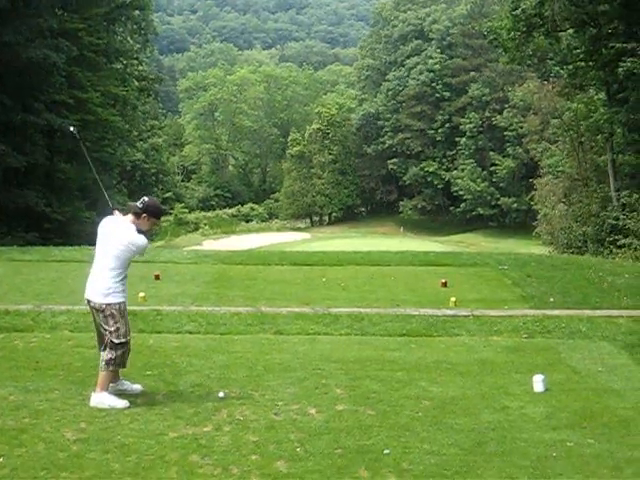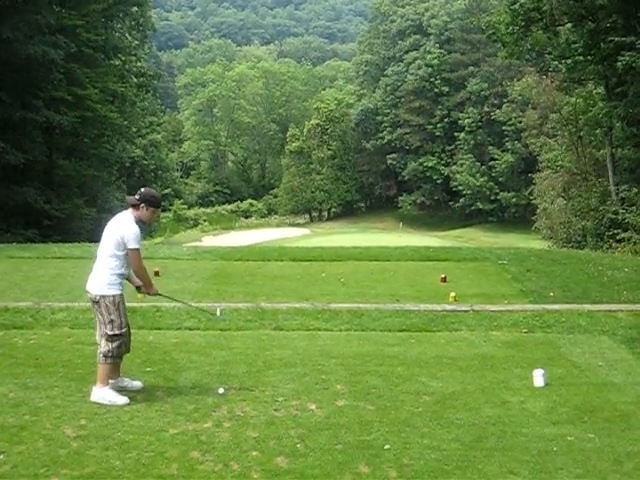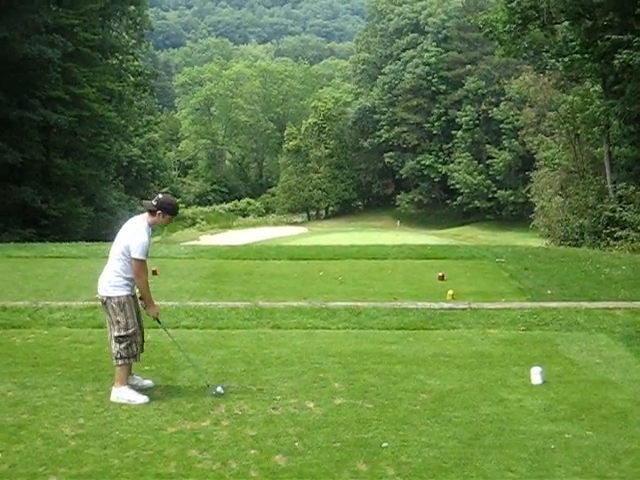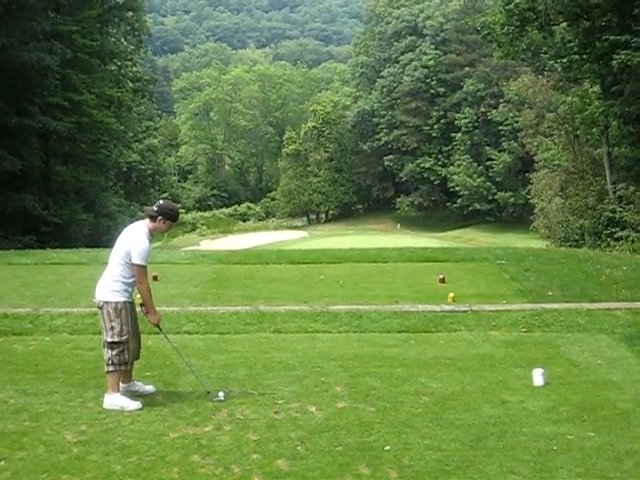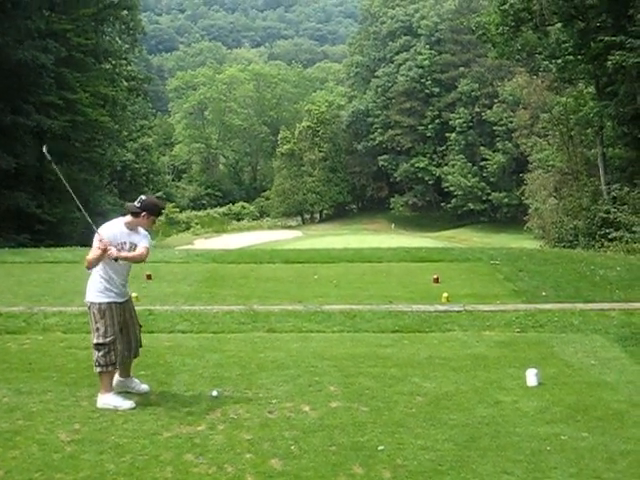
dt=1s
person 1, frame 1
left shoulder: (107, 222)
right shoulder: (140, 241)
left hip: (94, 292)
right hip: (109, 297)
left knee: (112, 341)
right knee: (115, 343)
left ankle: (114, 382)
right ankle: (100, 394)
person 1, frame 2
left shoulder: (121, 219)
right shoulder: (131, 228)
right elbow: (137, 265)
left wrist: (138, 283)
right wrist: (150, 286)
left hip: (106, 286)
right hip: (106, 289)
left knee: (120, 334)
right knee: (112, 337)
left ankle: (114, 378)
right ankle: (100, 388)
person 1, frame 3
left shoulder: (138, 222)
right shoulder: (140, 236)
right elbow: (140, 275)
left wrist: (144, 296)
right wrist: (150, 304)
left hip: (121, 287)
right hip: (115, 290)
left knee: (133, 333)
right knee: (125, 336)
left ankle: (127, 377)
right ankle: (119, 388)
person 1, frame 4
left shoulder: (138, 227)
right shoulder: (141, 242)
right elbow: (141, 281)
left wrist: (146, 303)
right wrist: (152, 311)
left hip: (120, 294)
right hip: (113, 296)
left knee: (130, 340)
right knee: (118, 343)
left ankle: (127, 382)
right ankle: (112, 395)
person 1, frame 5
left shoulder: (142, 235)
right shoulder: (109, 229)
left elbow: (141, 255)
right elbow: (89, 263)
left wrist: (118, 254)
right wrist: (100, 253)
left hip: (121, 295)
right hip: (101, 296)
left knee: (130, 338)
right knee: (108, 344)
left ankle: (123, 378)
right ankle: (106, 394)
